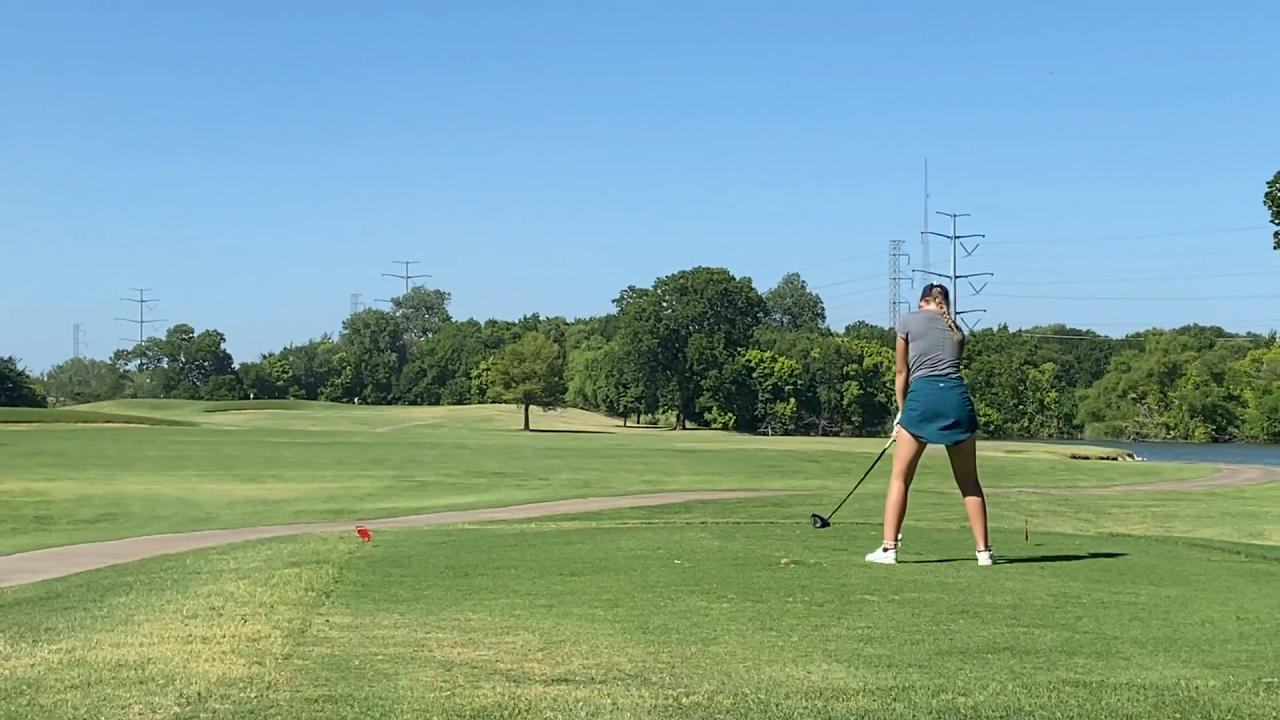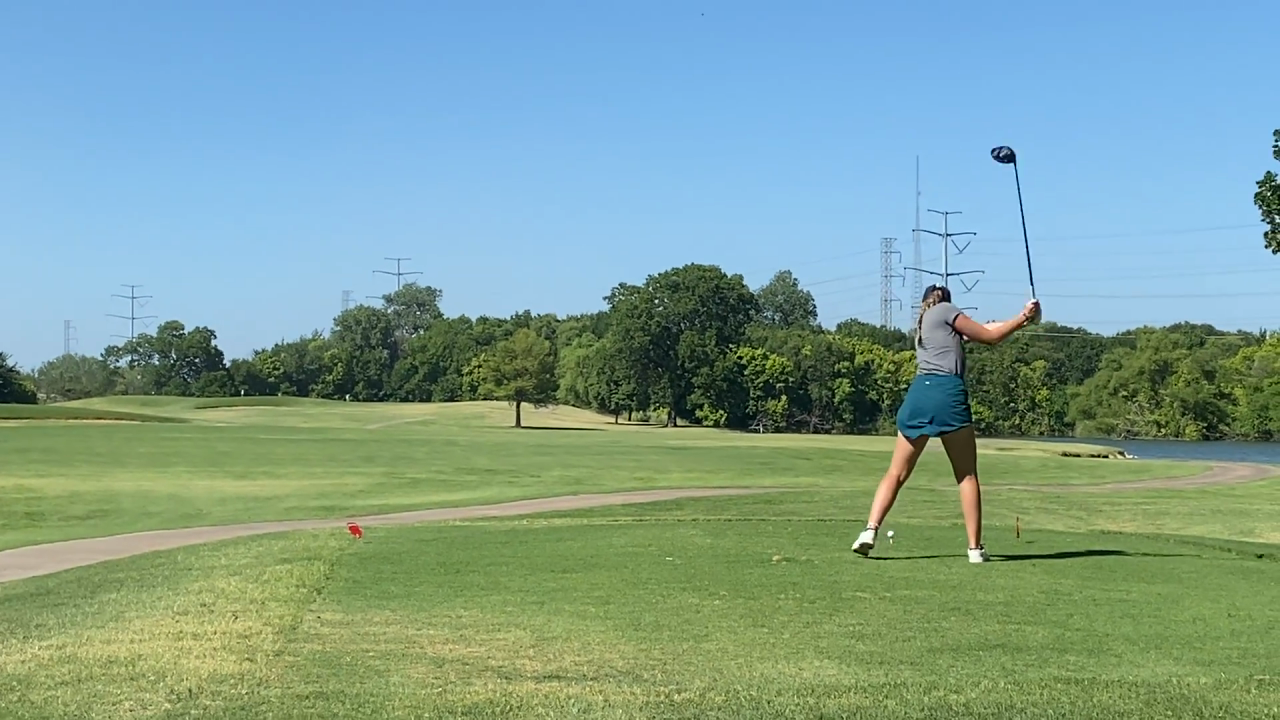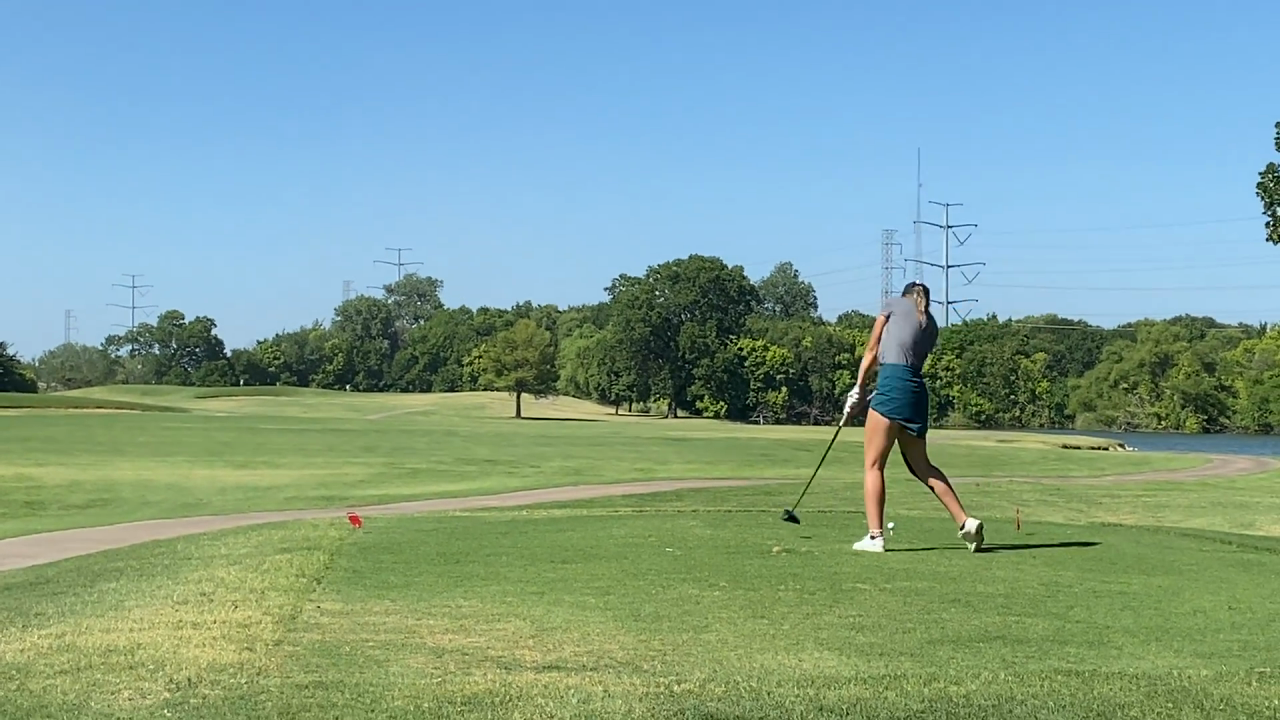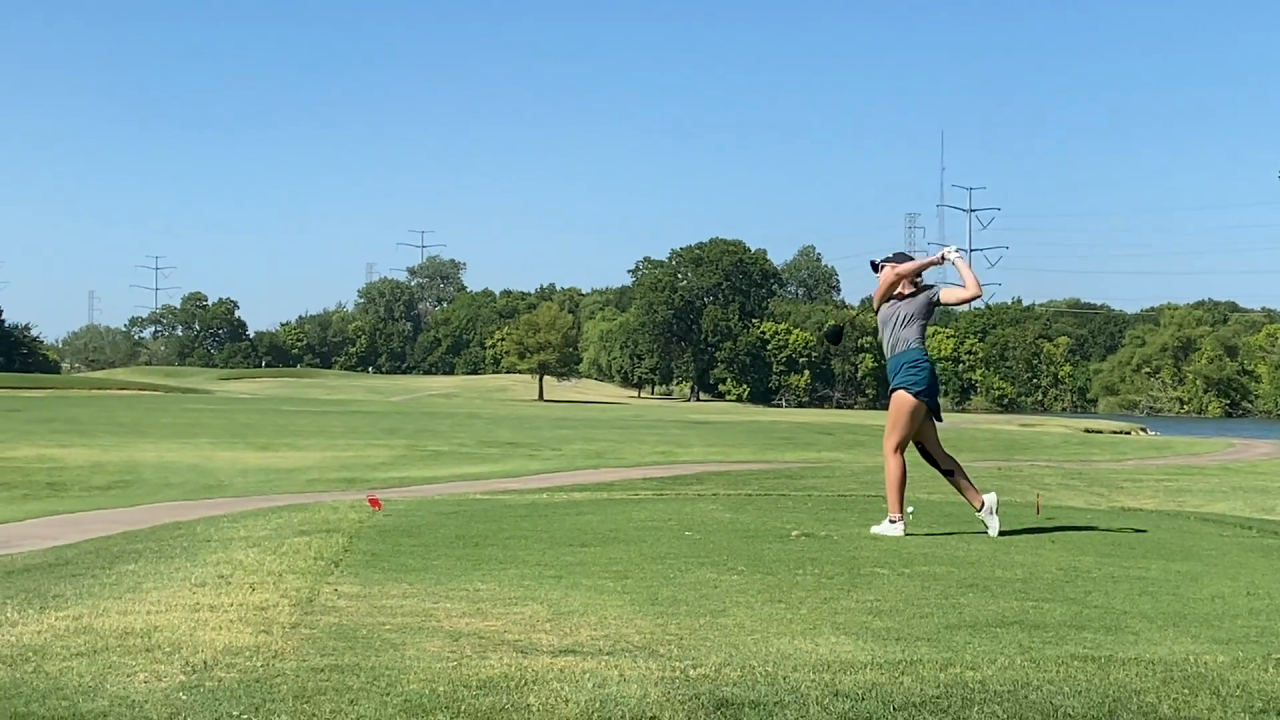
dt=0.5s
person 1, frame 1
left shoulder: (909, 321)
right shoulder: (957, 330)
left elbow: (902, 372)
left wrist: (902, 411)
left hip: (922, 398)
right hip: (957, 397)
left knee: (900, 478)
right knee: (969, 481)
left ankle: (888, 548)
right ankle: (983, 549)
person 1, frame 2
left shoulder: (922, 324)
right shoulder: (944, 311)
left elbow: (978, 330)
right elbow: (991, 337)
left wrist: (1018, 315)
right wrist: (1024, 318)
left hip: (918, 396)
right hip: (948, 394)
left knee: (896, 473)
right knee: (967, 477)
left ankle: (870, 531)
right ankle: (975, 548)
person 1, frame 3
left shoulder: (892, 307)
right shoulder: (930, 324)
left elbow: (871, 352)
left wrist: (858, 389)
right wrist: (871, 394)
left hip: (892, 386)
right hip: (915, 392)
left knee: (873, 465)
right knee: (921, 466)
left ankle: (875, 536)
right ankle: (965, 522)
person 1, frame 4
left shoulder: (928, 293)
right shoulder: (881, 299)
left elbow: (974, 292)
right elbow: (900, 273)
left wrist: (956, 259)
right wrist: (935, 259)
left hip: (914, 370)
right hip: (899, 375)
left knee: (892, 447)
right knee: (932, 451)
left ankle: (894, 520)
right ankle: (982, 504)
